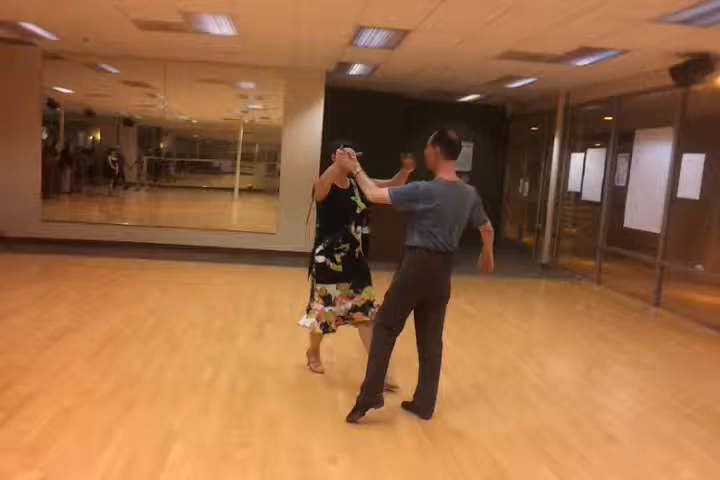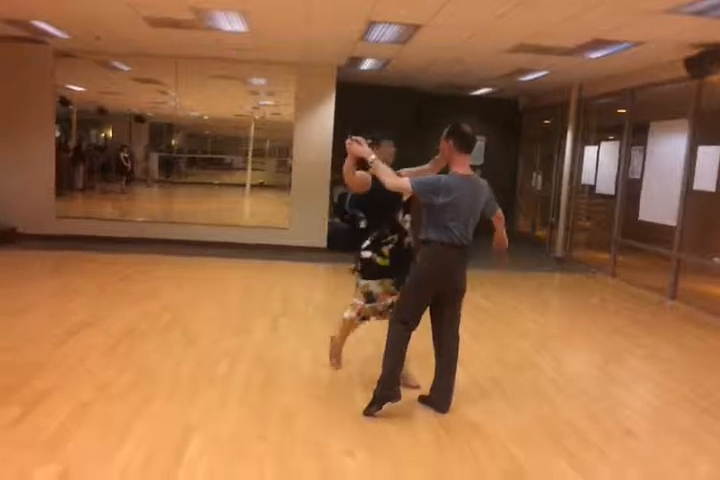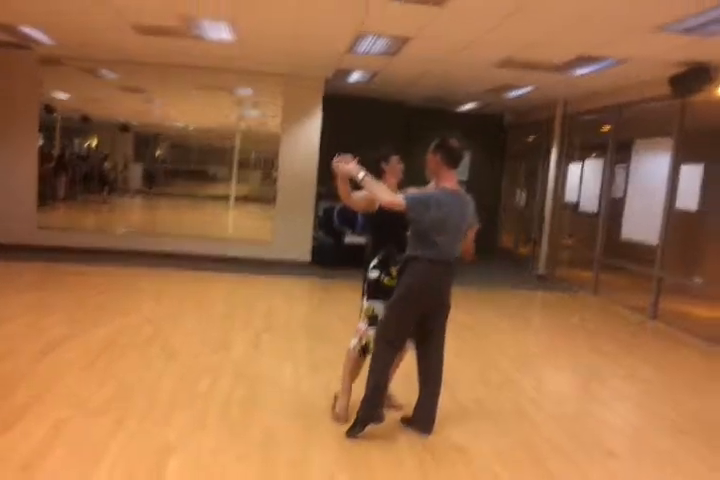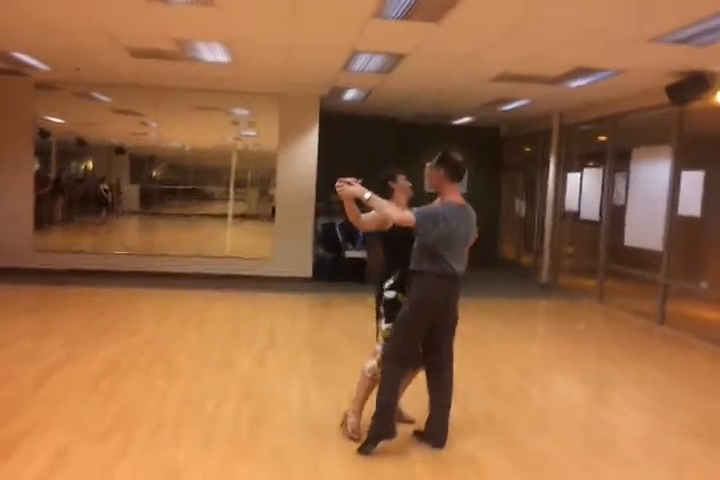
dt=0.3s
person 1, frame 1
left shoulder: (424, 191)
right shoulder: (469, 194)
left elbow: (374, 194)
right elbow: (487, 228)
left wrist: (354, 168)
right wrist: (487, 256)
left hip: (417, 264)
right hip: (442, 268)
left knee: (386, 327)
right knee: (431, 337)
left ankle: (370, 396)
right ankle: (424, 403)
person 1, frame 2
left shoulder: (442, 184)
right shoulder: (481, 187)
left elbow: (394, 183)
right elbow: (498, 216)
left wrist: (368, 155)
right wrist: (501, 238)
left hip: (433, 258)
right hip: (458, 261)
left knee: (402, 321)
right knee: (447, 331)
left ankle: (388, 390)
right ankle: (441, 397)
person 1, frame 3
left shoulder: (432, 199)
right shoulder: (466, 201)
left elbow: (389, 200)
right elbow: (473, 227)
left wrist: (358, 173)
right wrist: (467, 244)
left hip: (419, 274)
right hip: (443, 278)
left knee: (387, 341)
right knee: (432, 349)
left ankle: (370, 411)
right ankle: (424, 418)
person 1, frame 4
left shoulder: (439, 213)
right shoulder: (468, 213)
left elbow: (399, 217)
left wrist: (364, 194)
left hip: (427, 289)
right hip: (450, 291)
left knee: (395, 356)
right knee: (440, 362)
left ankle: (382, 427)
right ankle: (436, 431)
person 2, frame 1
left shoulder: (358, 186)
right shoulder: (325, 187)
left elbow: (391, 187)
right elbow: (324, 179)
left wrist: (405, 171)
right wrist: (339, 163)
left hip: (355, 259)
right hip: (328, 259)
left knee: (367, 313)
right knee: (323, 310)
right ankle: (313, 353)
person 2, frame 2
left shoulder: (400, 176)
right shoulder: (365, 179)
left elbow: (431, 169)
right elbow: (349, 177)
right wrist: (353, 155)
left hip: (401, 253)
right hip: (374, 253)
right knee: (362, 306)
left ankle: (398, 367)
right ankle: (338, 342)
person 2, frame 3
right shoulder: (373, 196)
right elbow: (350, 200)
right wrist: (342, 177)
right hip: (380, 274)
right knee: (368, 336)
right ankle: (343, 395)
person 2, frame 4
right shoulder: (385, 214)
right elbow: (360, 221)
right wrist: (348, 198)
right hip: (393, 294)
right knee: (385, 356)
right ankle: (354, 414)
